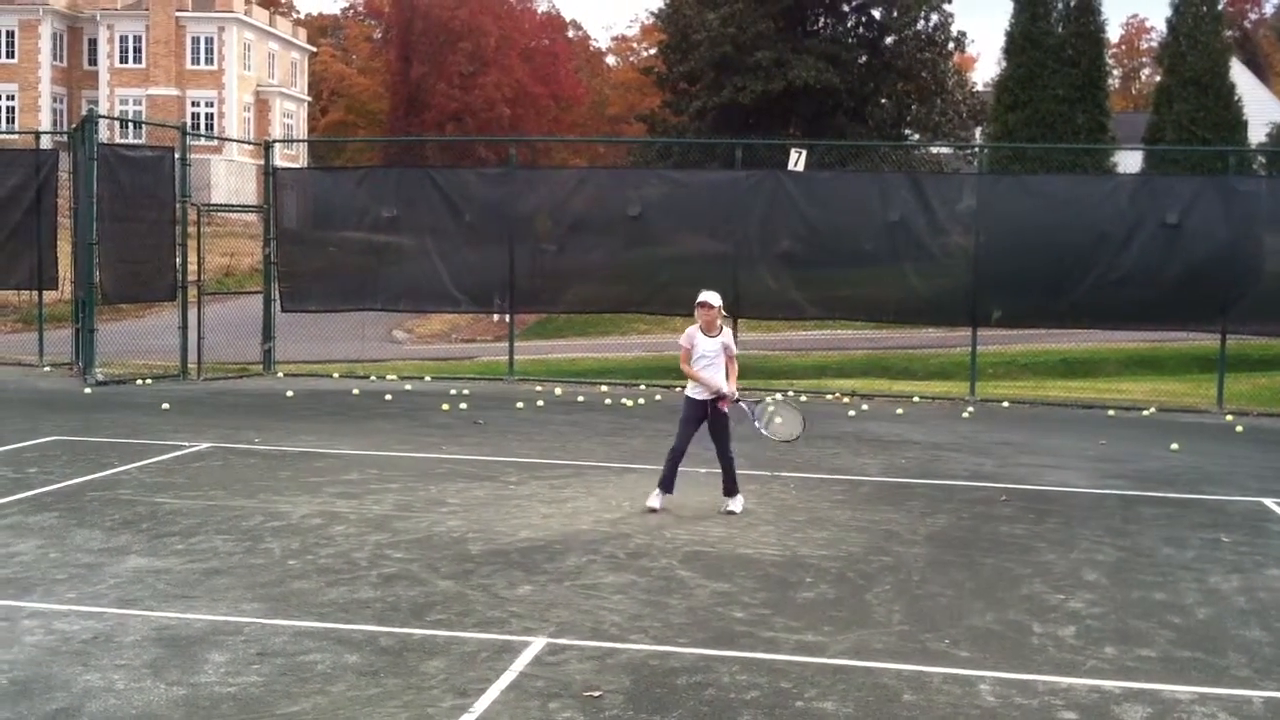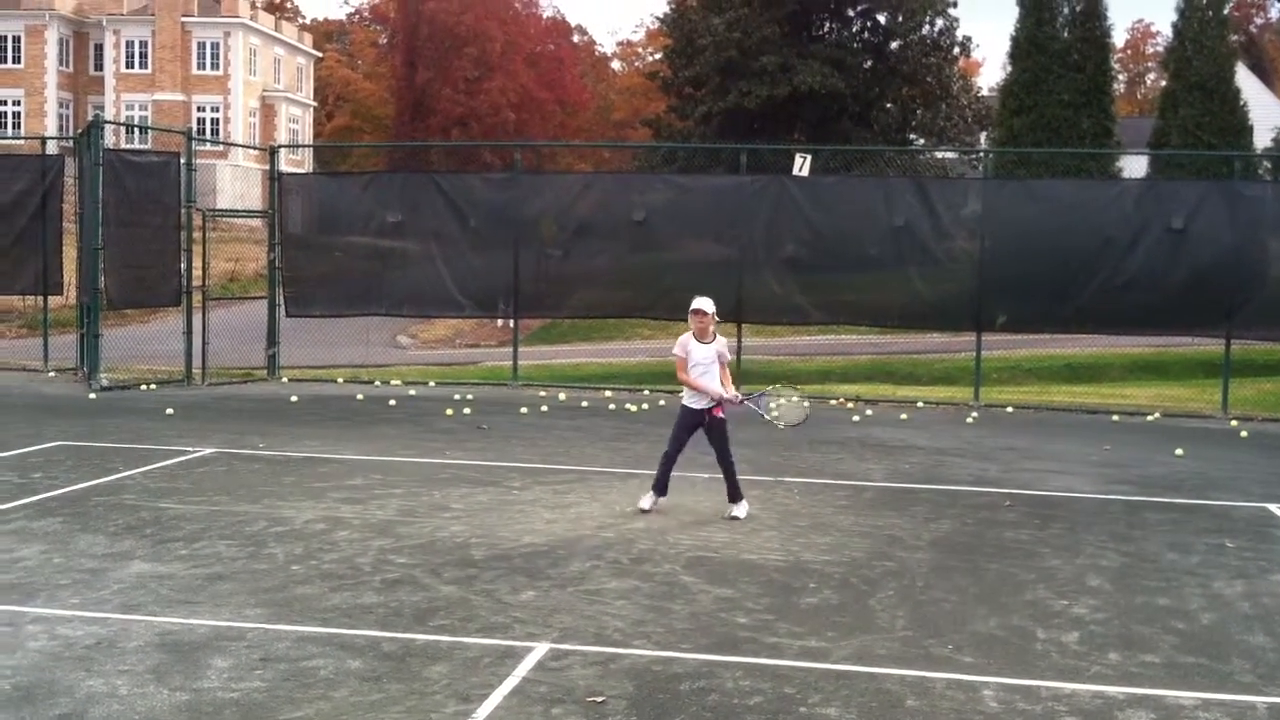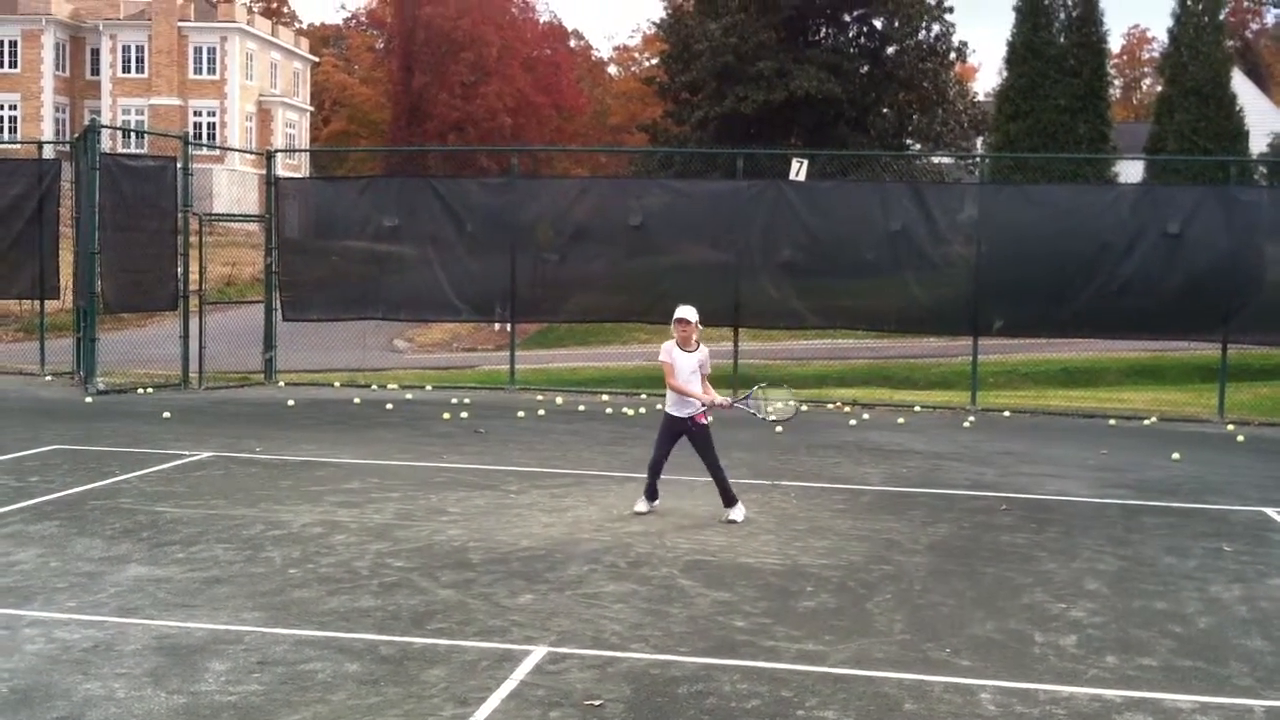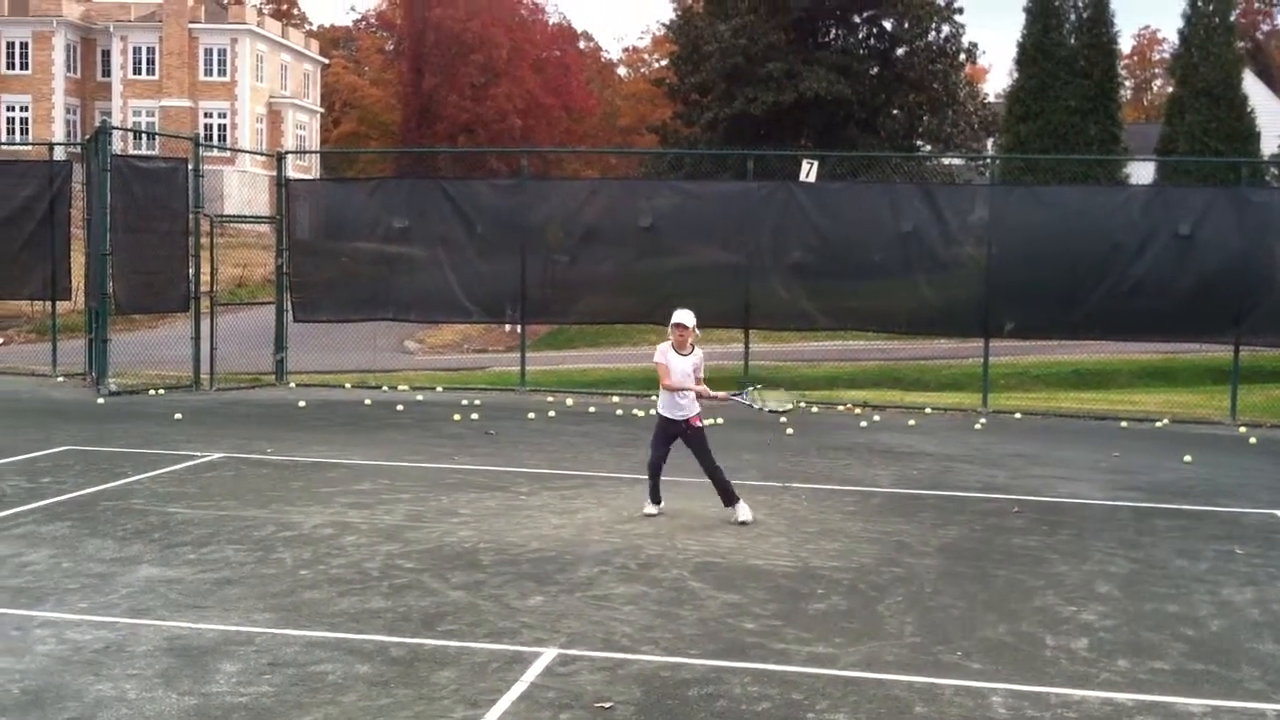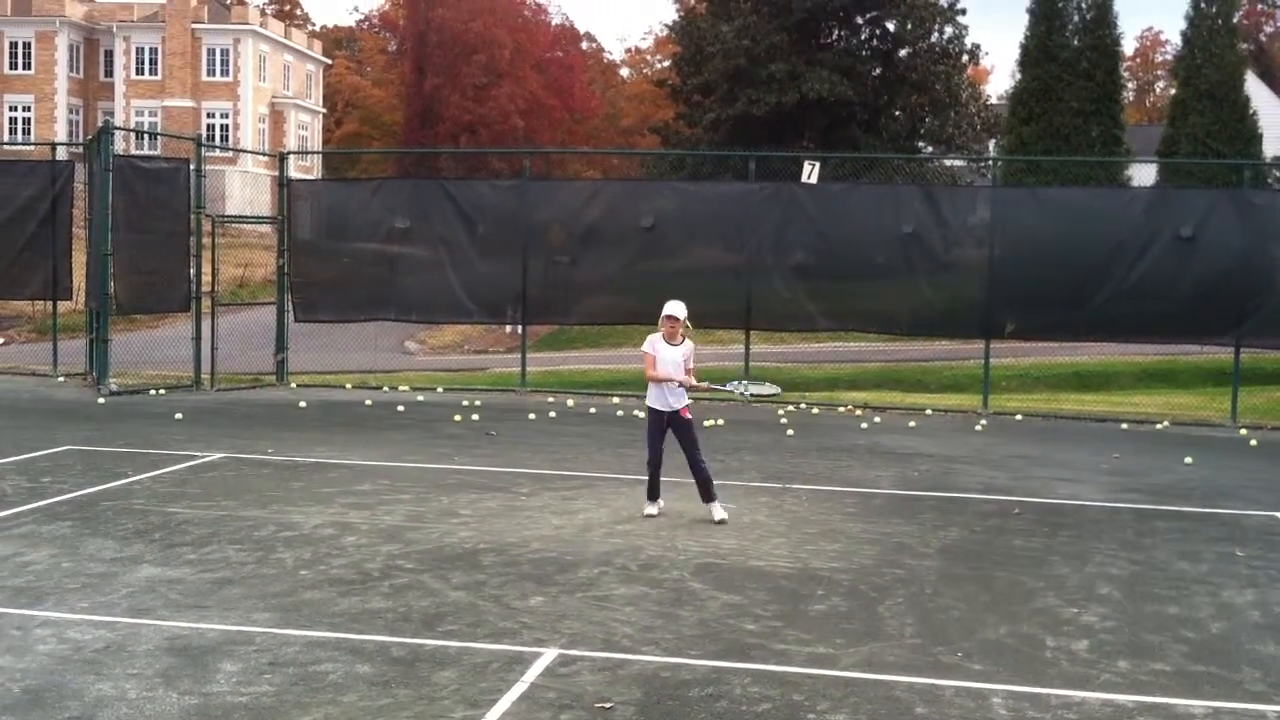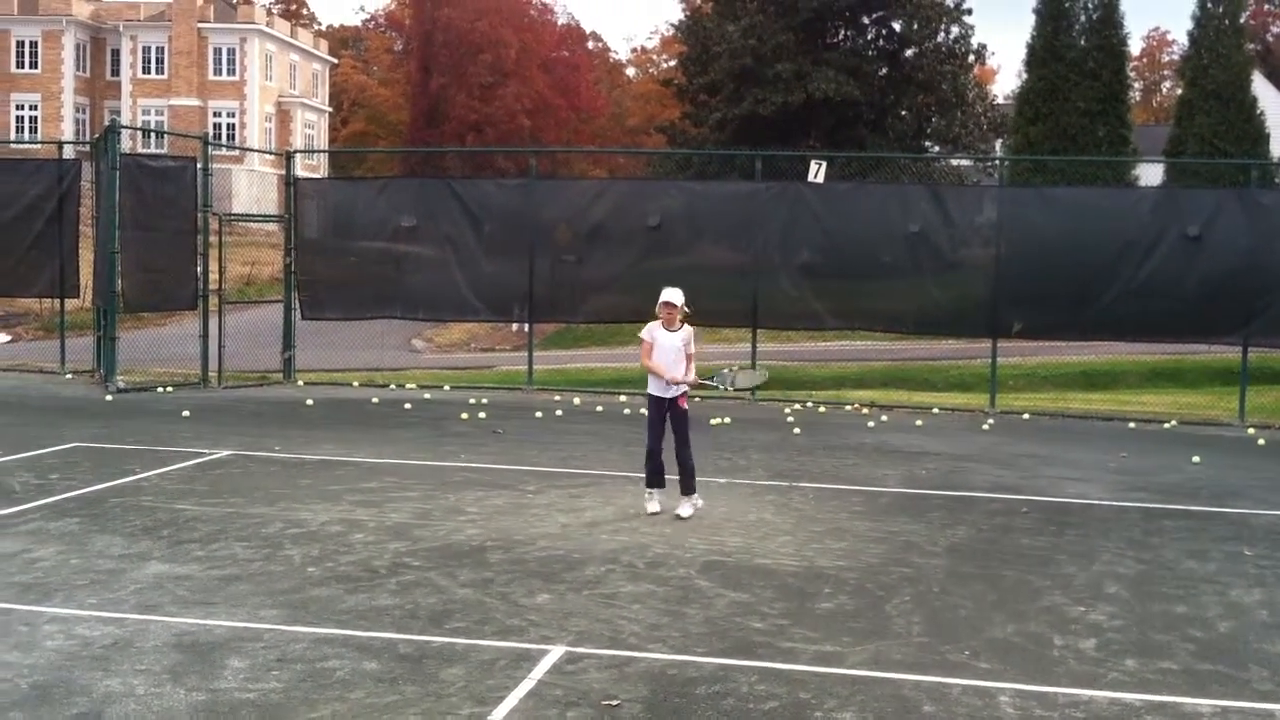
dt=0.1s
person 1, frame 1
left shoulder: (726, 335)
right shoulder: (691, 333)
left elbow: (732, 363)
right elbow: (684, 366)
left wrist: (732, 386)
right wrist: (708, 382)
left hip: (718, 400)
right hip: (695, 398)
left knee: (724, 451)
right knee: (678, 447)
left ankle: (733, 495)
right ankle: (661, 491)
person 1, frame 2
left shoulder: (720, 342)
right shoulder: (685, 341)
right elbow: (681, 375)
left wrist: (730, 390)
right wrist: (708, 390)
left hip: (714, 407)
right hip: (690, 406)
left knee: (724, 457)
right knee: (671, 452)
left ankle: (737, 501)
right ankle: (656, 493)
person 1, frame 3
left shoulder: (702, 352)
right shoulder: (669, 348)
right elbow: (671, 383)
left wrist: (715, 397)
right wrist: (698, 396)
left hip: (696, 414)
right hip: (672, 414)
left knee: (712, 462)
right knee: (656, 461)
left ankle: (733, 505)
right ankle: (649, 498)
person 1, frame 4
left shoulder: (697, 354)
right shoulder: (663, 350)
left elbow: (698, 384)
right elbow: (665, 382)
left wrist: (711, 393)
right wrist: (693, 388)
left hip: (690, 416)
right hip: (667, 416)
left knee: (709, 463)
right knee: (655, 462)
left ankle: (736, 504)
right ankle: (654, 501)
person 1, frame 5
left shoulder: (688, 345)
right shoulder: (653, 340)
left elbow: (690, 374)
right elbow: (650, 374)
left wrist: (696, 383)
right wrist: (676, 378)
left hip: (680, 407)
right hip: (657, 407)
left knee: (695, 457)
right knee: (654, 458)
left ankle: (711, 502)
right ankle: (652, 500)
person 1, frame 6
left shoulder: (687, 331)
right shoulder: (652, 328)
left elbow: (690, 361)
right elbow: (645, 361)
left wrist: (690, 375)
right wrist: (664, 374)
left hip: (678, 395)
right hip: (656, 395)
left knee: (683, 447)
right knee: (654, 446)
left ankle: (689, 497)
right ankle: (653, 492)
